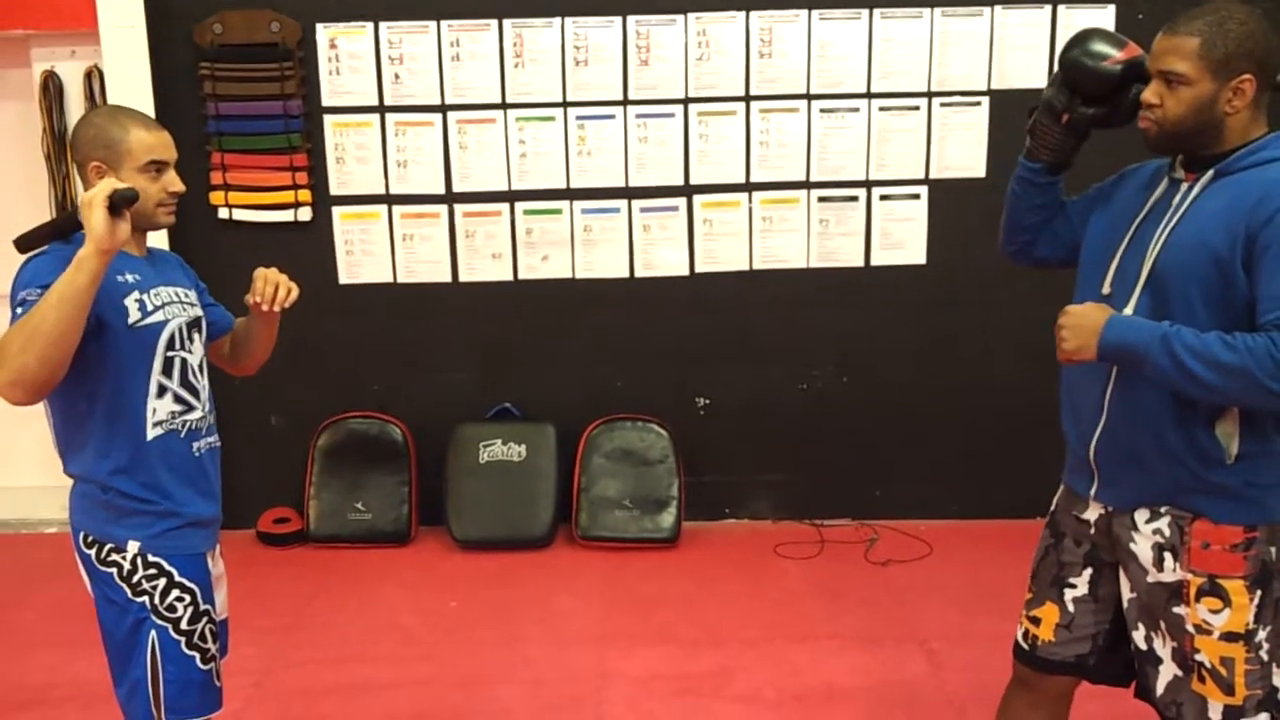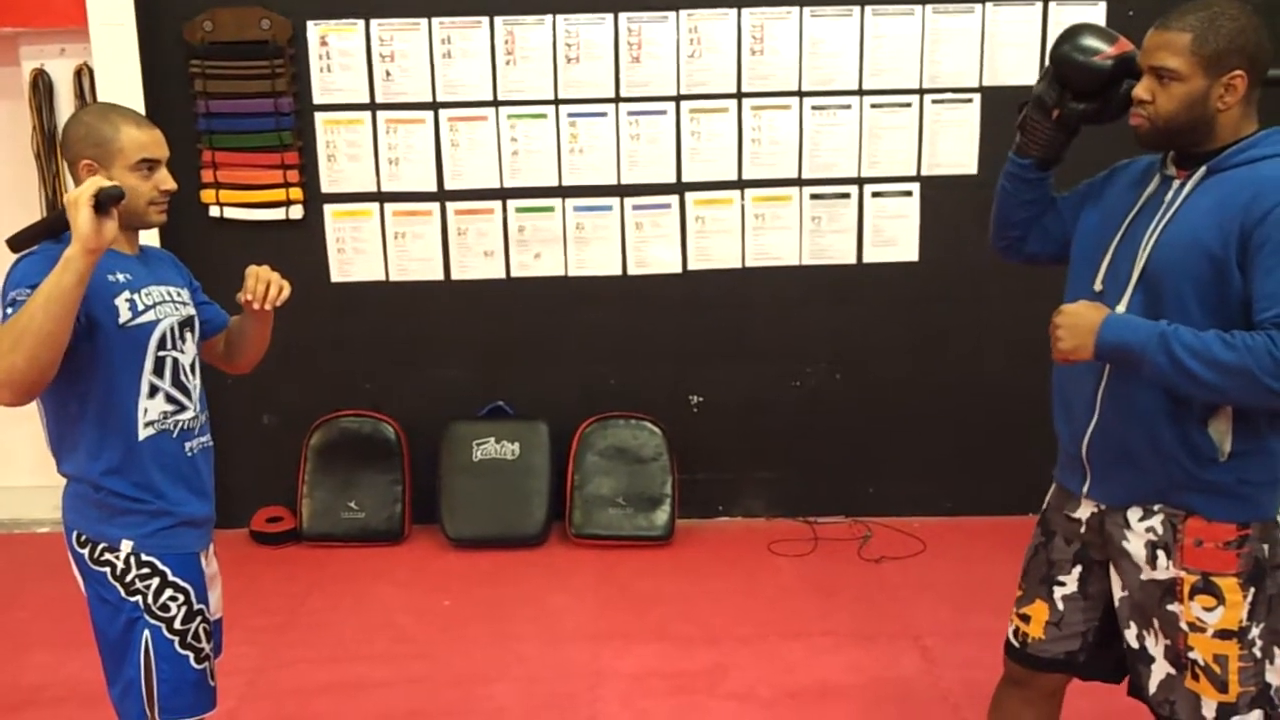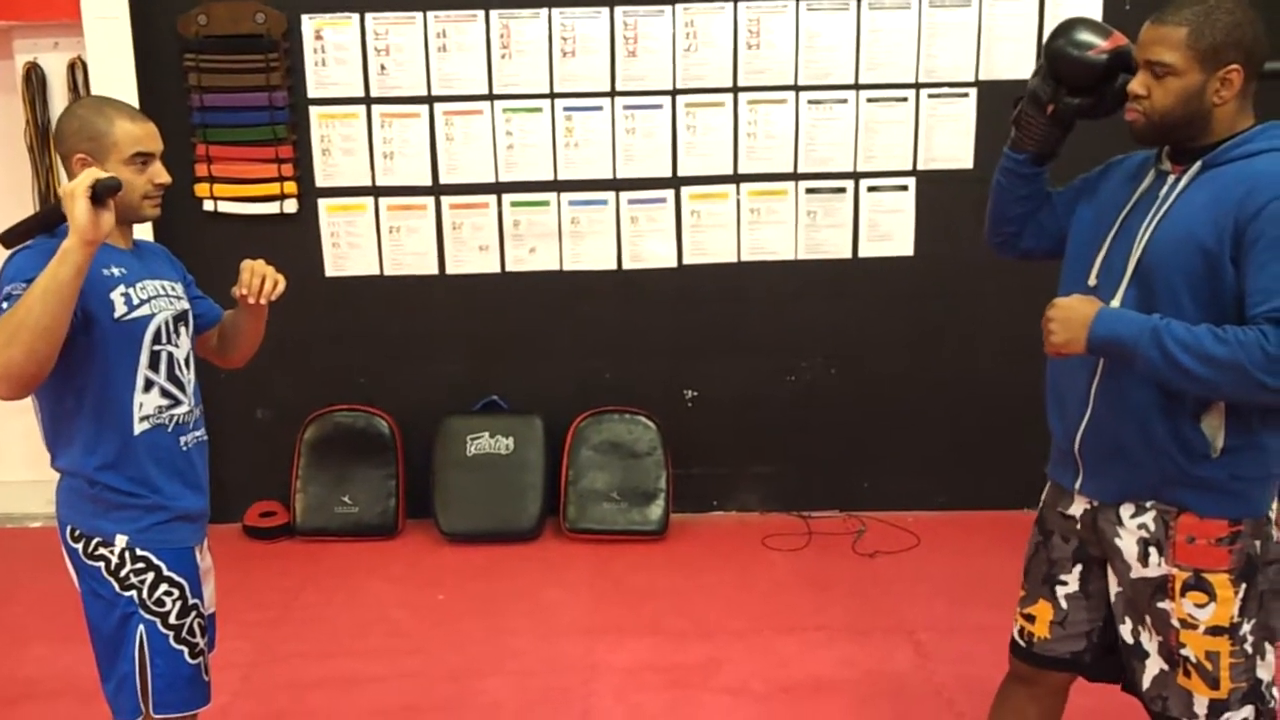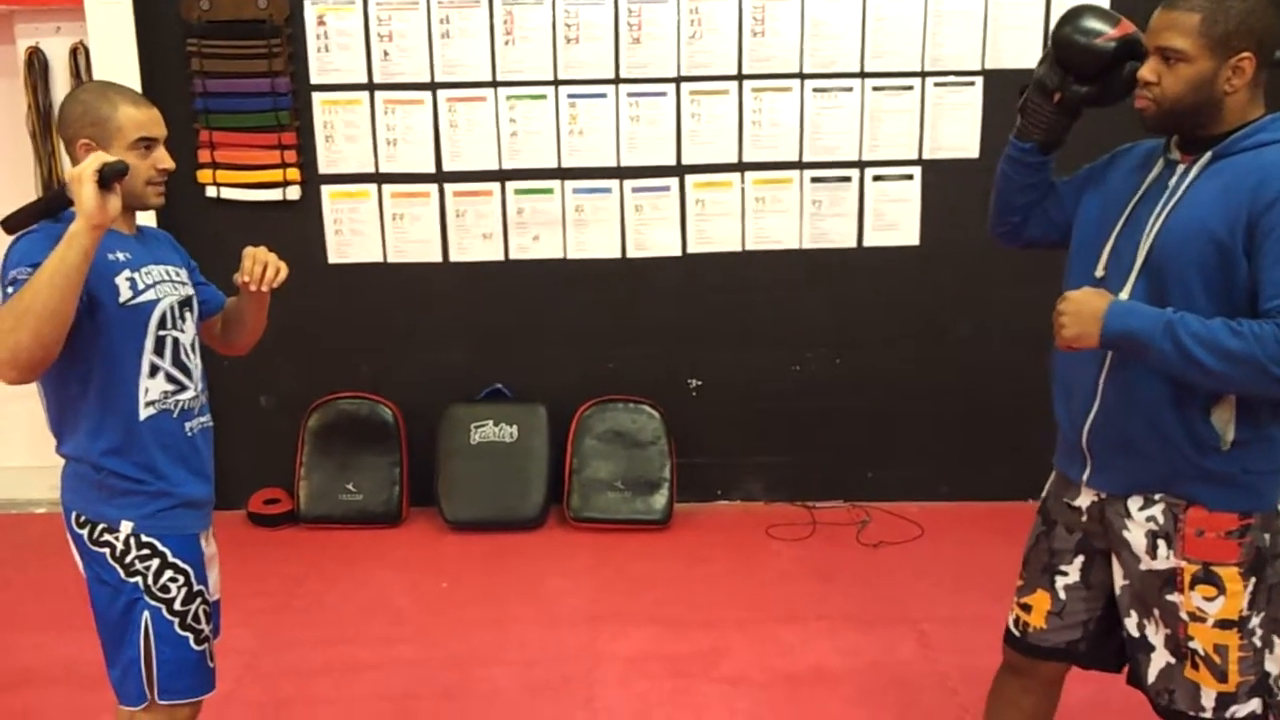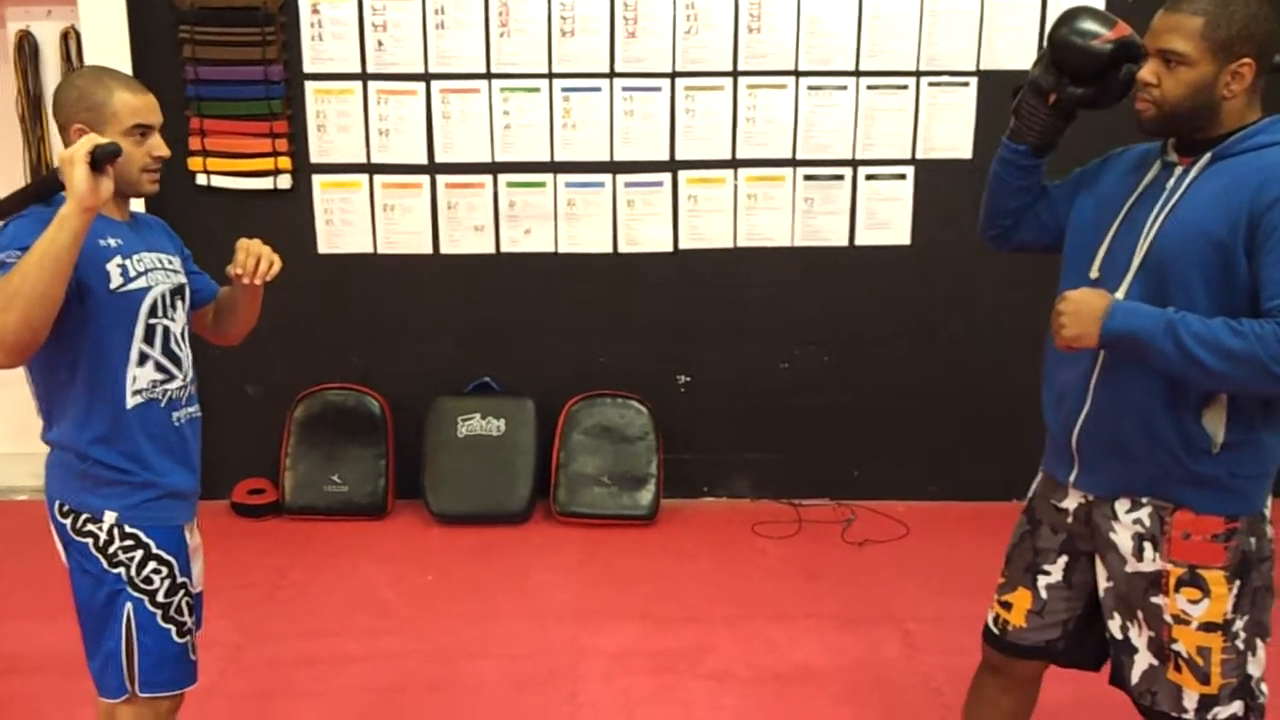
dt=0.4s
person 1, frame 1
right shoulder: (1138, 186)
right elbow: (1028, 240)
left wrist: (1121, 338)
right wrist: (1050, 137)
left hip: (1206, 519)
right hip: (1093, 495)
person 1, frame 2
right shoulder: (1129, 182)
right elbow: (1018, 236)
left wrist: (1117, 337)
right wrist: (1040, 132)
left hip: (1200, 516)
right hip: (1086, 494)
person 1, frame 3
right shoulder: (1124, 178)
right elbow: (1013, 231)
left wrist: (1109, 330)
right wrist: (1035, 130)
left hip: (1195, 514)
right hip: (1082, 489)
person 1, frame 4
right shoulder: (1130, 167)
right elbow: (1017, 220)
left wrist: (1122, 322)
right wrist: (1041, 114)
left hip: (1202, 506)
right hip: (1085, 482)
right knee: (1029, 659)
person 1, frame 5
right shoulder: (1124, 170)
right elbow: (1009, 224)
left wrist: (1122, 324)
right wrist: (1036, 116)
left hip: (1190, 509)
right hip: (1072, 482)
right knee: (1008, 657)
person 2, frame 1
left shoulder: (173, 268)
right shoulder: (60, 268)
left elbow: (238, 357)
left wrist: (264, 311)
right wrist: (96, 251)
left hip: (193, 523)
right hip: (136, 534)
person 2, frame 2
left shoulder: (167, 267)
right shoulder: (51, 268)
left elbow: (231, 356)
left wrist: (258, 309)
right wrist: (83, 252)
left hip: (186, 521)
right hip: (129, 533)
person 2, frame 3
left shoulder: (160, 261)
left elbow: (226, 351)
left wrist: (253, 303)
right wrist: (81, 243)
left hip: (179, 515)
right hip: (124, 526)
person 2, frame 4
left shoulder: (164, 246)
left elbow: (229, 336)
left wrist: (256, 290)
right wrist: (89, 225)
left hip: (183, 500)
right hip: (127, 512)
person 2, frame 5
left shoulder: (157, 234)
left elbow: (221, 326)
left wrist: (248, 280)
right wrist: (79, 209)
left hip: (167, 492)
right hip: (113, 502)
